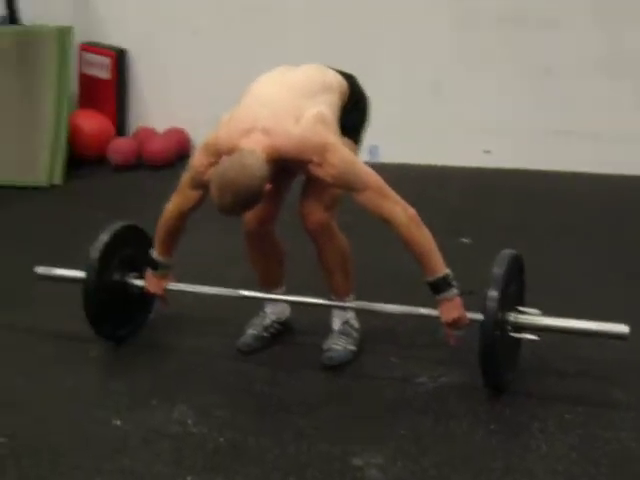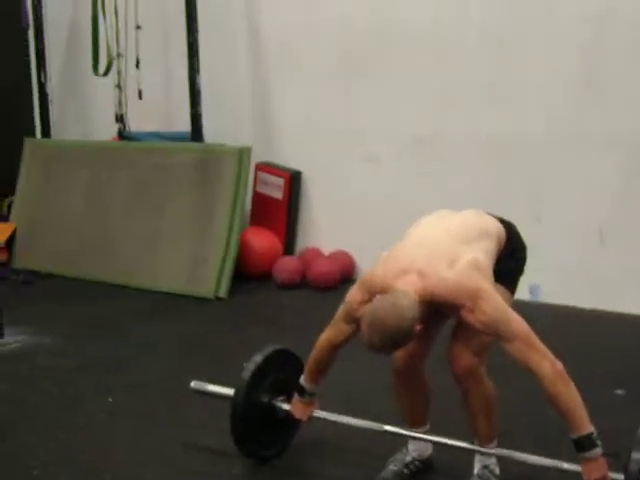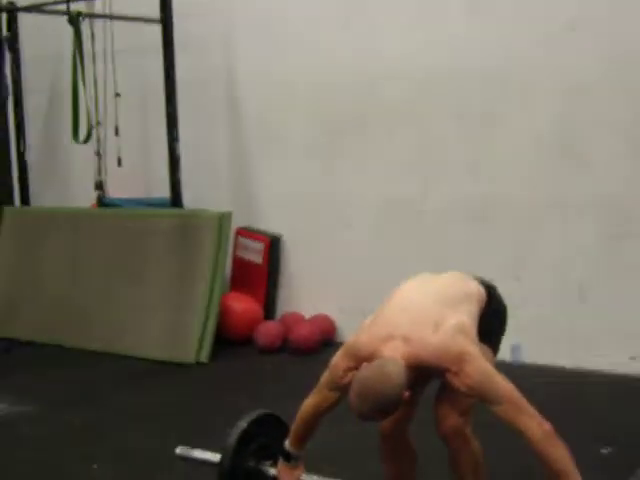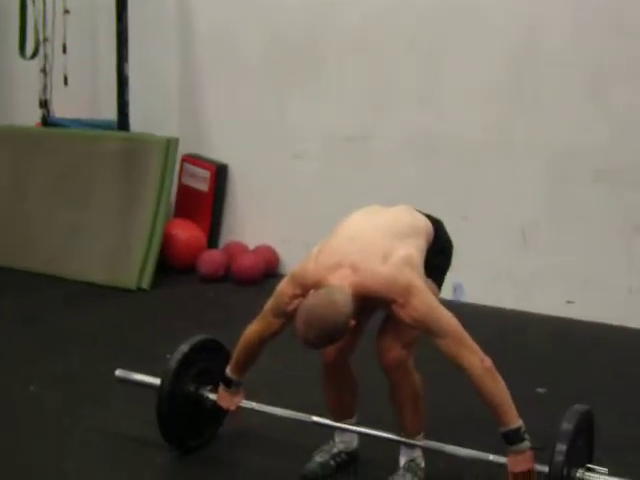
dt=0.4s
person 1, frame 1
left shoulder: (318, 151)
right shoulder: (215, 152)
left elbow: (400, 213)
right elbow: (177, 207)
left wrist: (445, 290)
right wrist: (157, 266)
left knee: (316, 218)
right knee: (255, 223)
left ankle: (345, 317)
right ankle: (276, 311)
person 1, frame 2
left shoulder: (473, 299)
right shoulder: (370, 289)
left elbow: (547, 366)
right elbow: (331, 338)
left wrist: (589, 449)
right wrist: (305, 394)
left knee: (464, 362)
right knee: (404, 362)
right ankle: (418, 448)
person 1, frame 3
left shoulder: (460, 364)
right shoulder: (355, 354)
left elbow: (537, 428)
right elbow: (316, 402)
left knee: (451, 423)
right knee: (391, 428)
person 1, frame 4
left shoulder: (404, 294)
right shoulder: (302, 283)
left elbow: (477, 362)
right elbow: (258, 330)
left wrist: (517, 440)
right wrist: (231, 382)
left knee: (394, 355)
right knee: (333, 356)
right ankle: (344, 442)
